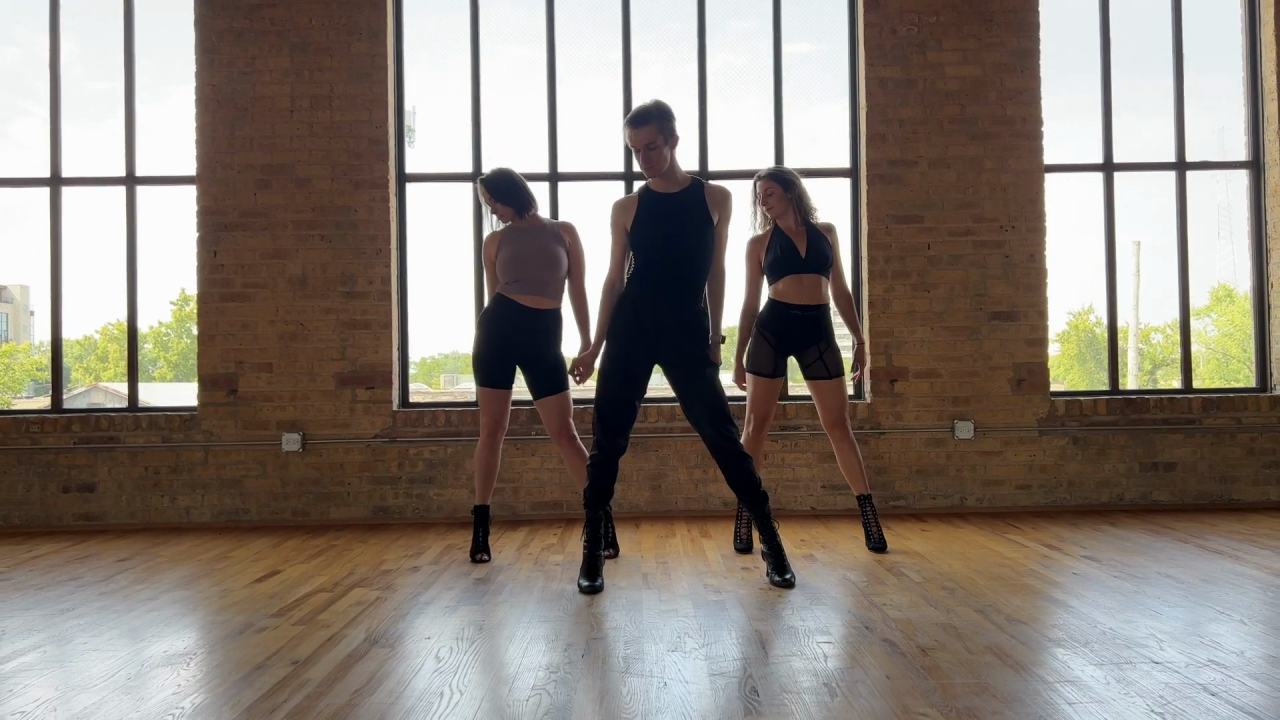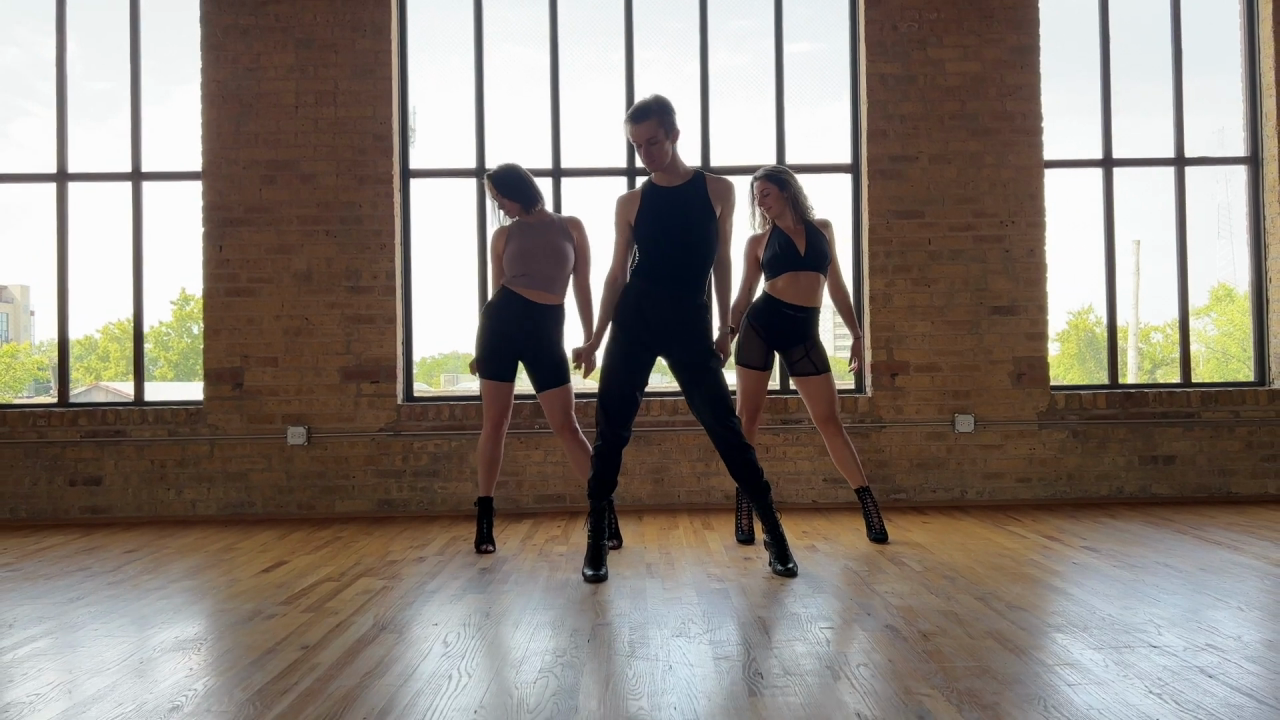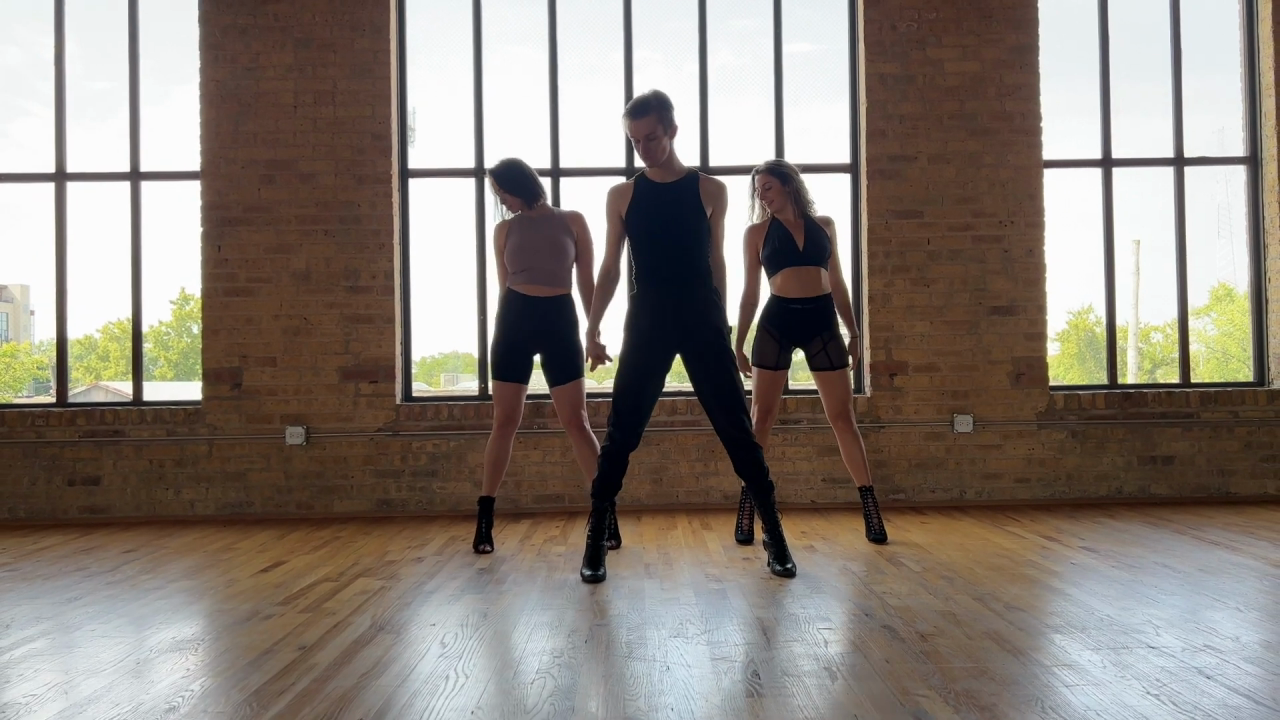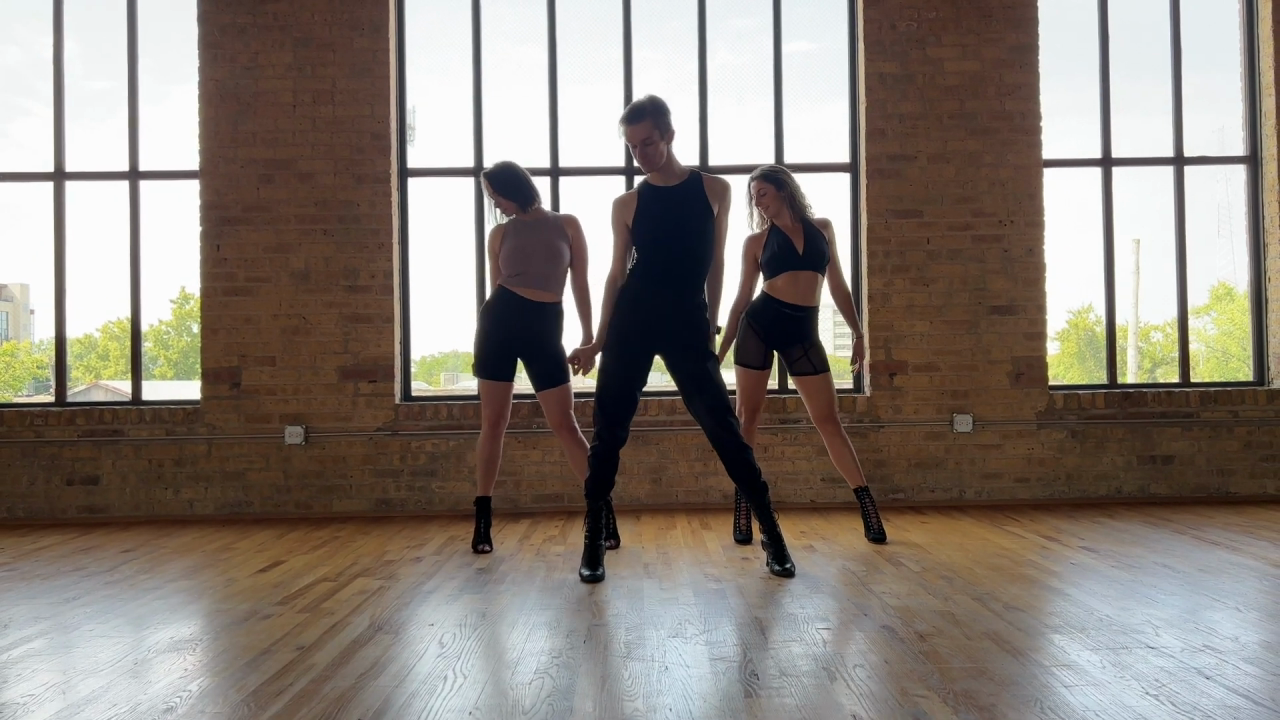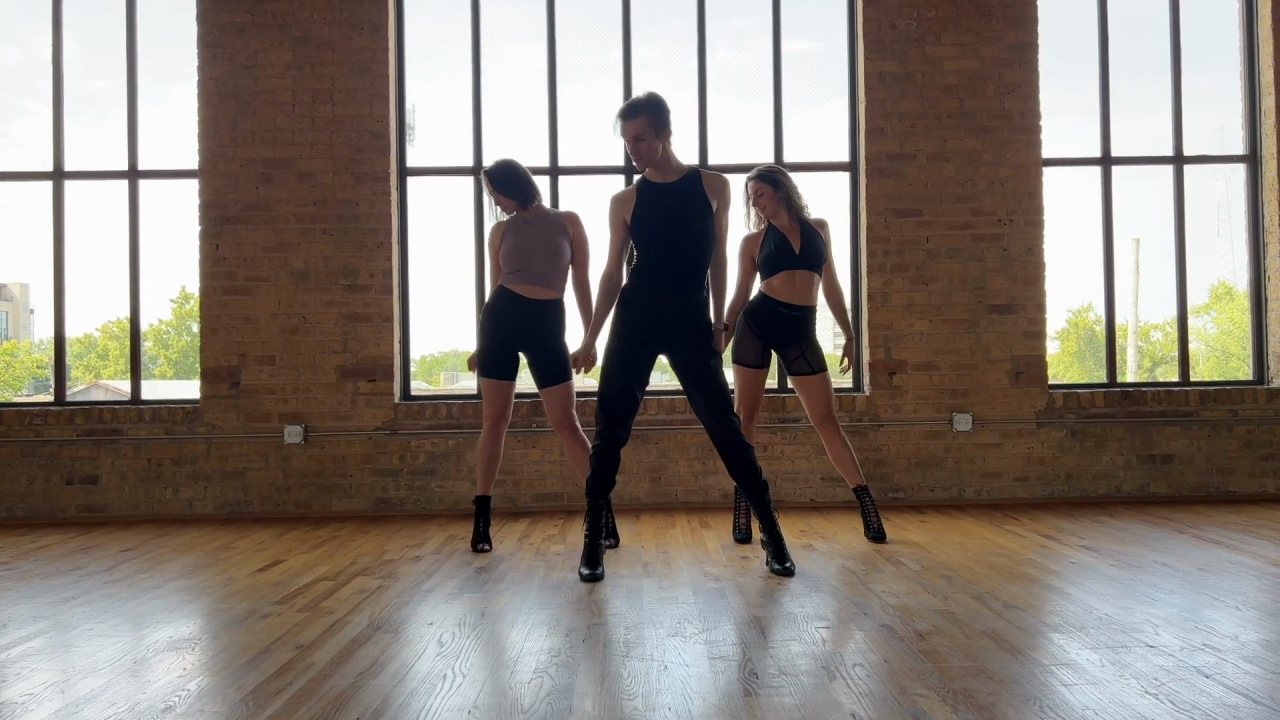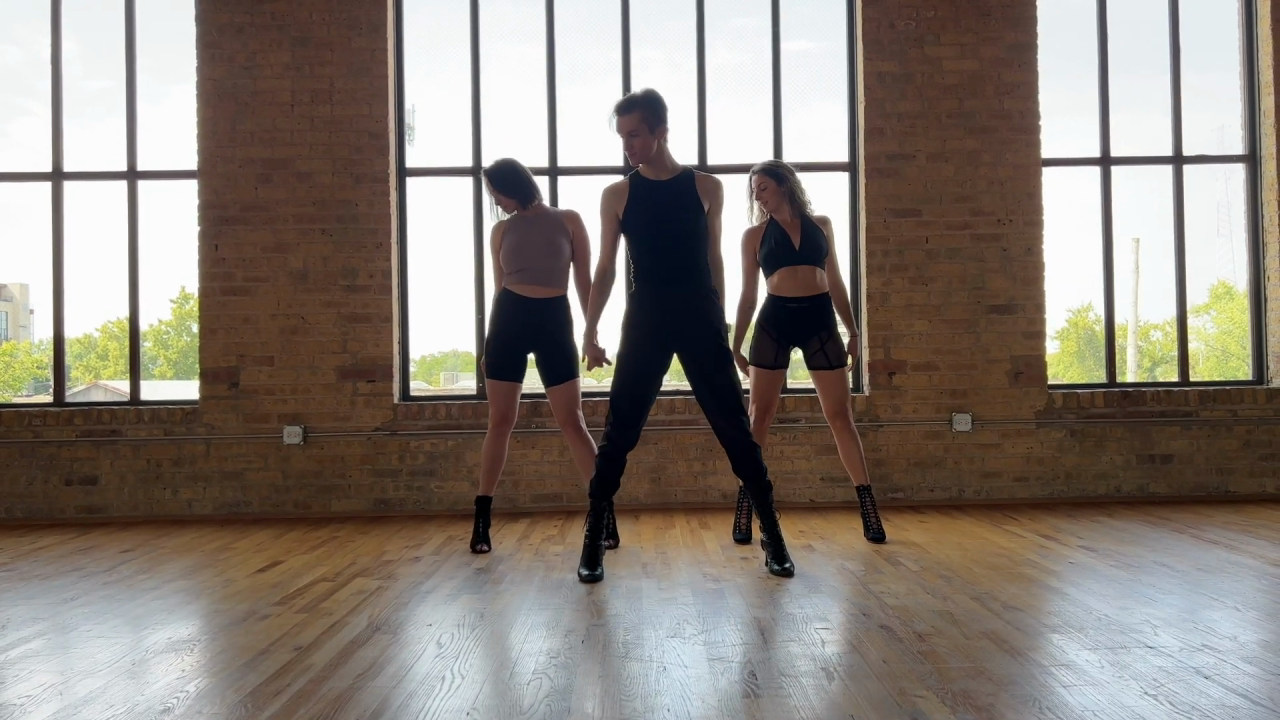
dt=0.4s
person 1, frame 1
left shoulder: (715, 199)
right shoulder: (627, 208)
left elbow: (716, 271)
right elbow: (615, 278)
left wrist: (715, 337)
right wrist: (596, 346)
left hip: (687, 327)
right hip: (632, 324)
left knee: (721, 435)
right knee: (609, 435)
left ankle: (771, 542)
right ankle: (592, 550)
person 1, frame 2
left shoulder: (717, 191)
right shoulder: (630, 202)
left elbow: (721, 262)
right elbow: (618, 274)
left wrist: (724, 327)
right wrist: (595, 337)
left hip: (690, 321)
right hip: (634, 318)
left knee: (724, 426)
right knee: (611, 427)
left ankle: (774, 532)
right ankle: (596, 539)
person 1, frame 3
left shoulder: (710, 191)
right shoulder: (622, 196)
left elbow: (716, 261)
right elbow: (611, 267)
left wrist: (723, 324)
right wrist: (592, 325)
left hip: (702, 317)
right hip: (647, 318)
left knee: (735, 427)
right knee: (623, 428)
left ankle: (774, 533)
right ankle: (595, 539)
person 1, frame 4
left shoulder: (714, 190)
right shoulder: (627, 205)
left elbow: (715, 263)
right elbow: (617, 273)
left wrist: (711, 326)
right wrist: (597, 341)
left hip: (687, 321)
right hip: (633, 318)
left knee: (722, 426)
right knee: (609, 427)
left ankle: (771, 533)
right ankle: (593, 541)
person 1, frame 5
left shoulder: (713, 187)
right shoulder: (625, 201)
left elbow: (718, 259)
right elbow: (613, 273)
left wrist: (718, 323)
right wrist: (590, 337)
left hip: (691, 318)
right hip: (635, 317)
left knee: (724, 425)
right knee: (611, 427)
left ankle: (771, 532)
right ankle: (593, 539)
person 1, frame 6
left shoulder: (706, 187)
right shoulder: (617, 195)
left elbow: (713, 259)
right elbow: (606, 267)
left wrist: (721, 323)
right wrist: (589, 330)
left hip: (700, 316)
right hip: (646, 317)
left knee: (733, 426)
right knee: (620, 428)
left ankle: (771, 533)
right ankle: (593, 540)
person 2, frame 1
left shoulder: (563, 232)
right shoulder: (495, 241)
left elbow: (577, 291)
right elbow: (493, 294)
left wrist: (588, 344)
right wrist: (480, 350)
left hip: (544, 337)
right hip: (499, 329)
left knee: (564, 433)
right knee: (492, 430)
left ankle: (603, 521)
right ankle: (480, 529)
person 2, frame 2
left shoulder: (570, 227)
right shoulder: (503, 235)
left elbow: (582, 285)
right elbow: (498, 287)
left wrist: (591, 338)
right wrist: (481, 347)
left hip: (546, 330)
right hip: (502, 321)
left knee: (566, 426)
right knee: (494, 423)
left ankle: (605, 513)
right ankle: (484, 520)
person 2, frame 3
left shoulder: (572, 221)
right shoulder: (505, 229)
left elbow: (586, 279)
right elbow: (504, 285)
right wrist: (498, 336)
left hip: (559, 322)
right hip: (514, 321)
left knee: (575, 423)
right knee: (504, 423)
left ankle: (607, 513)
right ankle: (485, 520)
person 2, frame 4
left shoulder: (567, 225)
right shoulder: (500, 234)
left elbow: (580, 284)
right elbow: (495, 287)
left wrist: (589, 336)
right wrist: (482, 344)
left hip: (544, 329)
right hip: (501, 321)
left knee: (565, 426)
right knee: (493, 422)
left ankle: (604, 512)
right ankle: (482, 521)
person 2, frame 5
left shoulder: (567, 222)
right shoulder: (500, 230)
left elbow: (581, 281)
right elbow: (496, 285)
right wrist: (481, 343)
left hip: (547, 324)
right hip: (502, 319)
left knee: (566, 424)
right knee: (494, 421)
left ankle: (604, 513)
right ankle: (481, 520)
person 2, frame 6
left shoulder: (568, 220)
right shoulder: (502, 230)
left elbow: (583, 279)
right elbow: (499, 286)
right wrist: (488, 343)
left hip: (554, 323)
right hip: (509, 321)
left knee: (571, 423)
right knee: (500, 422)
left ankle: (605, 513)
right ankle: (482, 520)
person 3, frame 1
left shoulder: (826, 232)
right shoulder: (759, 243)
left elbow: (840, 290)
right elbow: (751, 302)
left wrist: (859, 338)
right wrist: (740, 357)
left hip: (818, 333)
right hip: (772, 330)
left knee: (838, 427)
right knee: (756, 424)
left ankle: (870, 517)
right ankle: (744, 518)
person 3, frame 2
left shoulder: (823, 228)
right shoulder: (758, 241)
left elbow: (836, 286)
right elbow: (743, 299)
left wrist: (857, 334)
left hip: (805, 333)
right hip: (762, 326)
left knee: (829, 422)
right knee: (747, 418)
left ankle: (869, 507)
right ankle: (744, 510)
person 3, frame 3
left shoulder: (824, 225)
right shoulder: (757, 233)
left elbow: (837, 283)
right elbow: (750, 293)
left wrist: (853, 332)
right wrist: (738, 344)
left hip: (822, 325)
right hip: (776, 323)
left knee: (842, 418)
right knee: (761, 417)
left ankle: (871, 508)
right ankle: (747, 510)
person 3, frame 4
left shoulder: (822, 227)
right shoulder: (757, 241)
left elbow: (838, 285)
right elbow: (742, 299)
left wrist: (858, 331)
right wrist: (720, 351)
left hip: (803, 333)
right hip: (760, 326)
left knee: (828, 421)
right knee: (746, 417)
left ankle: (869, 507)
right ankle: (742, 511)
person 3, frame 5
left shoulder: (818, 228)
right shoulder: (753, 240)
left elbow: (831, 287)
right elbow: (739, 297)
left wrist: (849, 335)
left hip: (801, 331)
right hip: (757, 325)
left knee: (826, 420)
right knee: (745, 416)
left ankle: (867, 504)
right ankle: (741, 509)
person 3, frame 6
left shoulder: (821, 224)
right shoulder: (754, 235)
left elbow: (835, 282)
right elbow: (748, 294)
left wrist: (853, 331)
right wrist: (735, 346)
left hip: (820, 324)
right hip: (774, 323)
left knee: (840, 417)
right knee: (759, 416)
left ankle: (868, 507)
right ankle: (745, 509)
